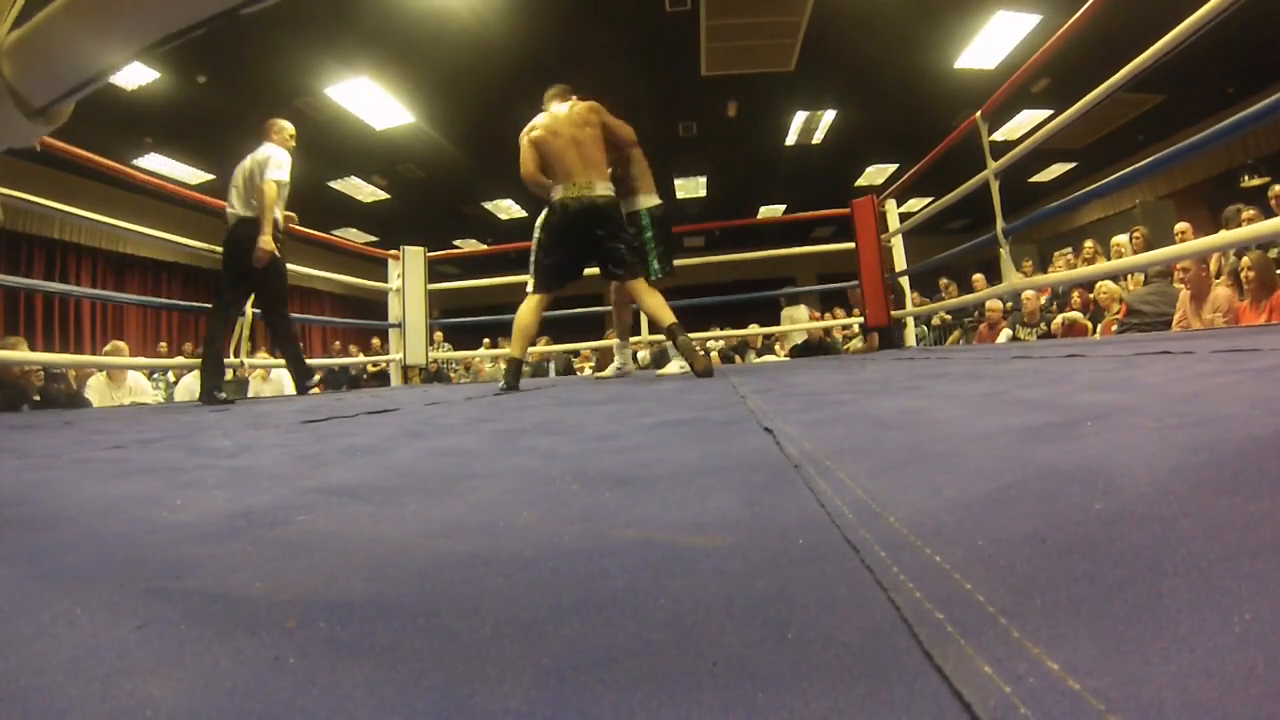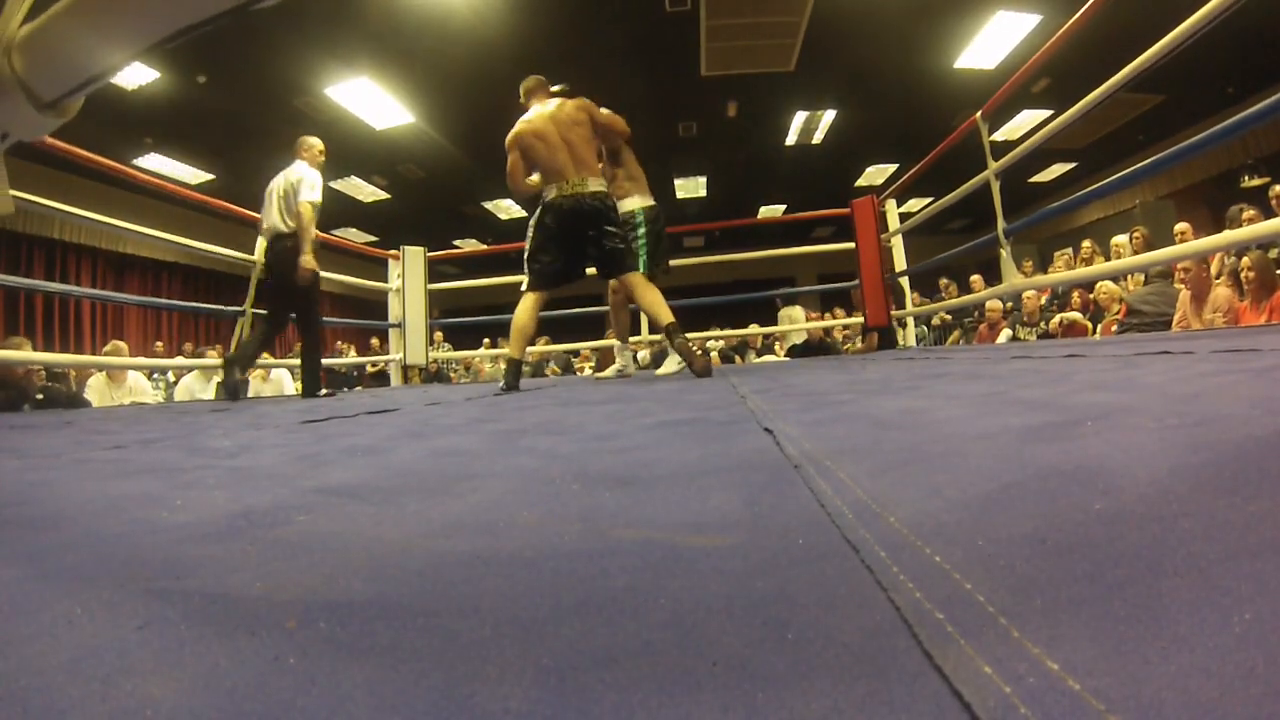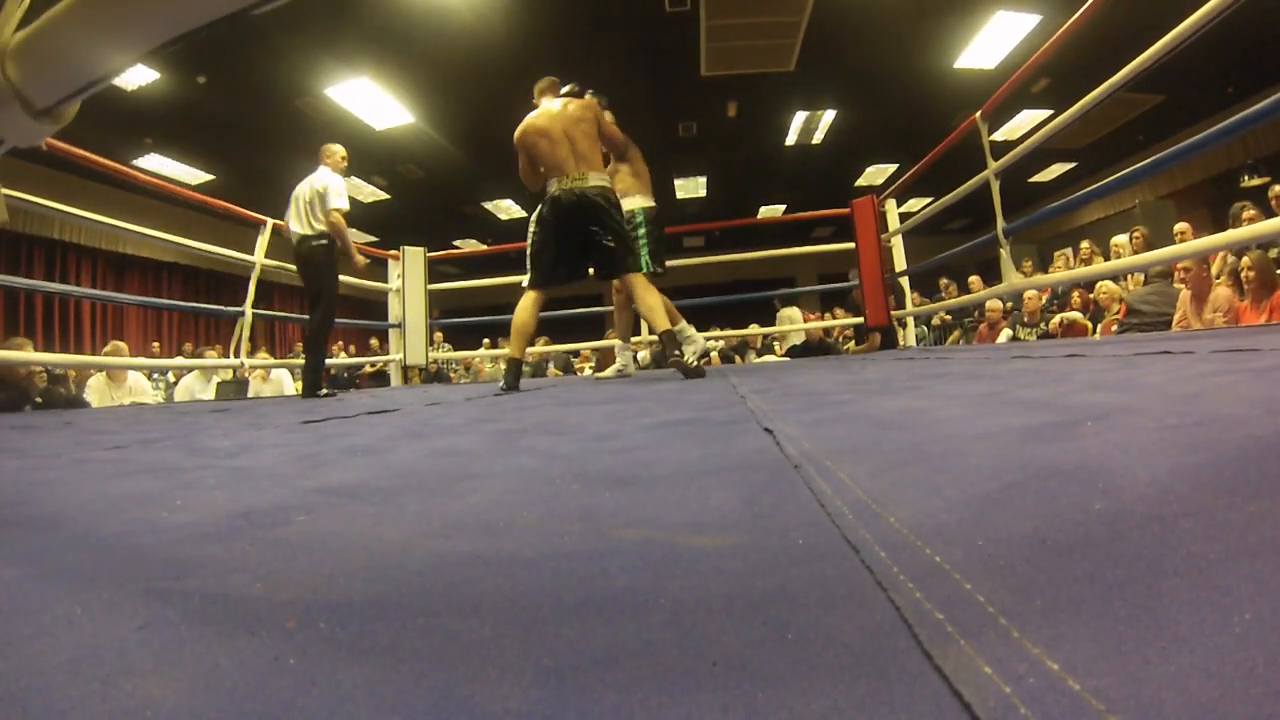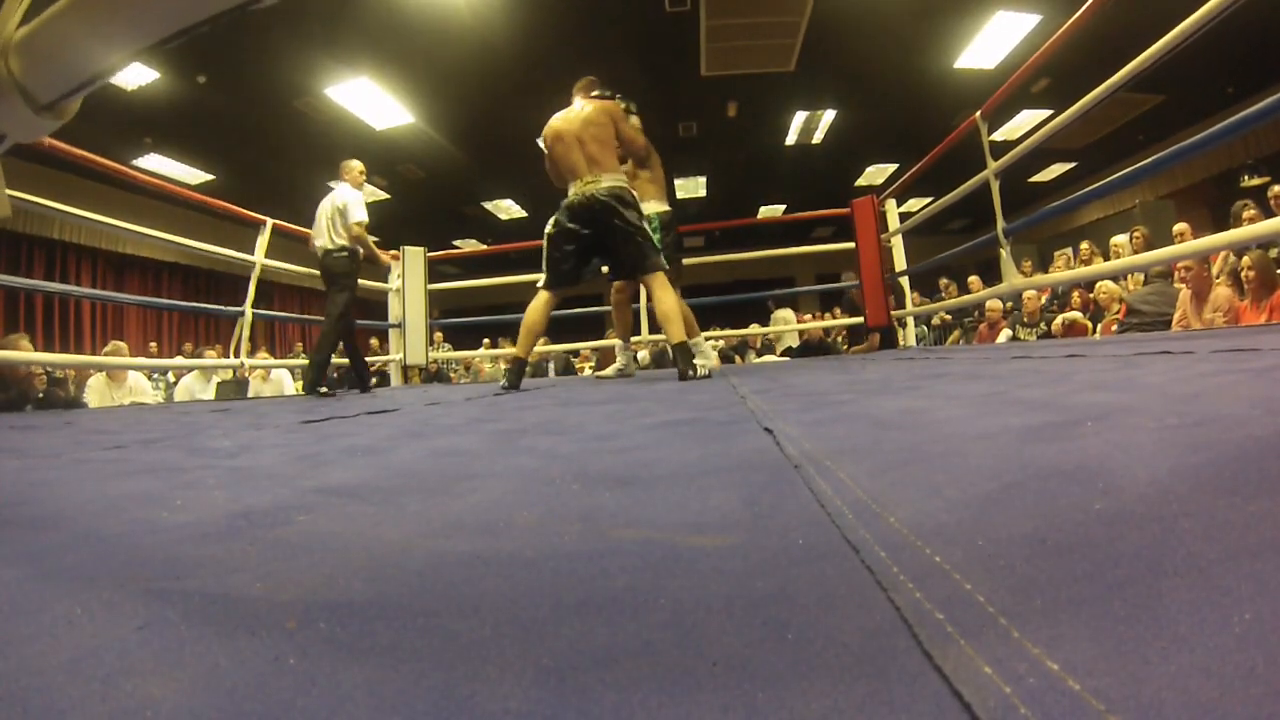
dt=0.2s
person 1, frame 1
left shoulder: (532, 129)
right shoulder: (591, 109)
left elbow: (531, 177)
right elbow: (629, 141)
left hip: (563, 210)
right hip: (602, 203)
left knee: (538, 294)
right knee: (636, 283)
left ankle: (512, 373)
right ankle: (681, 340)
person 1, frame 2
left shoulder: (518, 133)
right shoulder: (579, 106)
left elbow: (518, 189)
right elbow: (623, 133)
right wrist: (601, 114)
left hip: (556, 208)
right hip: (596, 200)
left knee: (533, 292)
right knee: (633, 278)
left ankle: (512, 373)
right ankle: (679, 340)
person 1, frame 3
left shoulder: (525, 128)
right shoulder: (586, 106)
left elbow: (531, 182)
right elbow: (620, 147)
right wrist: (601, 115)
left hip: (558, 203)
right hip: (598, 195)
left knee: (535, 290)
right knee: (633, 278)
left ankle: (512, 373)
right ankle: (673, 350)
person 1, frame 4
left shoulder: (552, 127)
right shoulder: (609, 109)
right elbow: (641, 153)
right wrist: (632, 123)
left hip: (576, 206)
right hip: (615, 197)
left knee: (549, 291)
right knee: (656, 278)
left ankle: (514, 372)
right ankle: (685, 361)
person 2, frame 1
left shoulder: (245, 163)
right shoulder: (277, 155)
right elbow: (268, 189)
left wrist: (276, 215)
right wrist: (266, 232)
left hip: (236, 235)
right hip: (259, 235)
left knee: (225, 309)
right knee: (277, 310)
left ankle: (211, 386)
right ankle: (303, 377)
person 2, frame 2
left shoulder: (278, 179)
right shoulder: (309, 174)
left elbow: (267, 219)
right elbow: (305, 210)
right wrist: (307, 252)
left hip: (274, 248)
right hip: (293, 247)
left knee: (275, 316)
right knee: (309, 318)
left ankle: (237, 363)
right ankle: (312, 386)
person 2, frame 3
left shoulder: (303, 185)
right shoulder: (333, 180)
left elbow: (288, 224)
right elbow: (335, 218)
right wrist: (352, 253)
left hip: (302, 248)
right hip: (322, 248)
left knee: (319, 315)
right knee: (323, 316)
left ankle: (312, 374)
right ankle: (312, 384)
person 2, frame 4
left shoulder: (326, 200)
right shoulder: (352, 195)
left elbow: (314, 240)
right elbow: (356, 230)
right wrist: (378, 255)
left hip: (327, 261)
right hip: (344, 260)
left knee: (346, 321)
right knee: (337, 320)
left ankle: (363, 377)
right ankle: (314, 378)
person 3, frame 1
right shoulder: (613, 159)
left hip: (645, 216)
right hip: (632, 220)
right knee: (619, 287)
left ankle: (680, 355)
right ankle: (623, 360)
person 3, frame 2
left shoulder: (614, 151)
right shoulder: (607, 163)
left hip: (640, 217)
right hip: (624, 222)
right knee: (616, 290)
left ankle: (676, 353)
right ankle: (623, 362)
person 3, frame 3
left shoulder: (624, 149)
right shoulder: (612, 166)
left elbow: (608, 124)
left hip: (640, 218)
right hip: (628, 223)
right knee: (620, 290)
left ankle: (691, 339)
right ankle: (624, 360)
person 3, frame 4
right shoulder: (626, 166)
left elbow: (634, 127)
left hip: (657, 224)
right knee: (620, 291)
left ankle: (704, 355)
right ankle: (624, 361)
